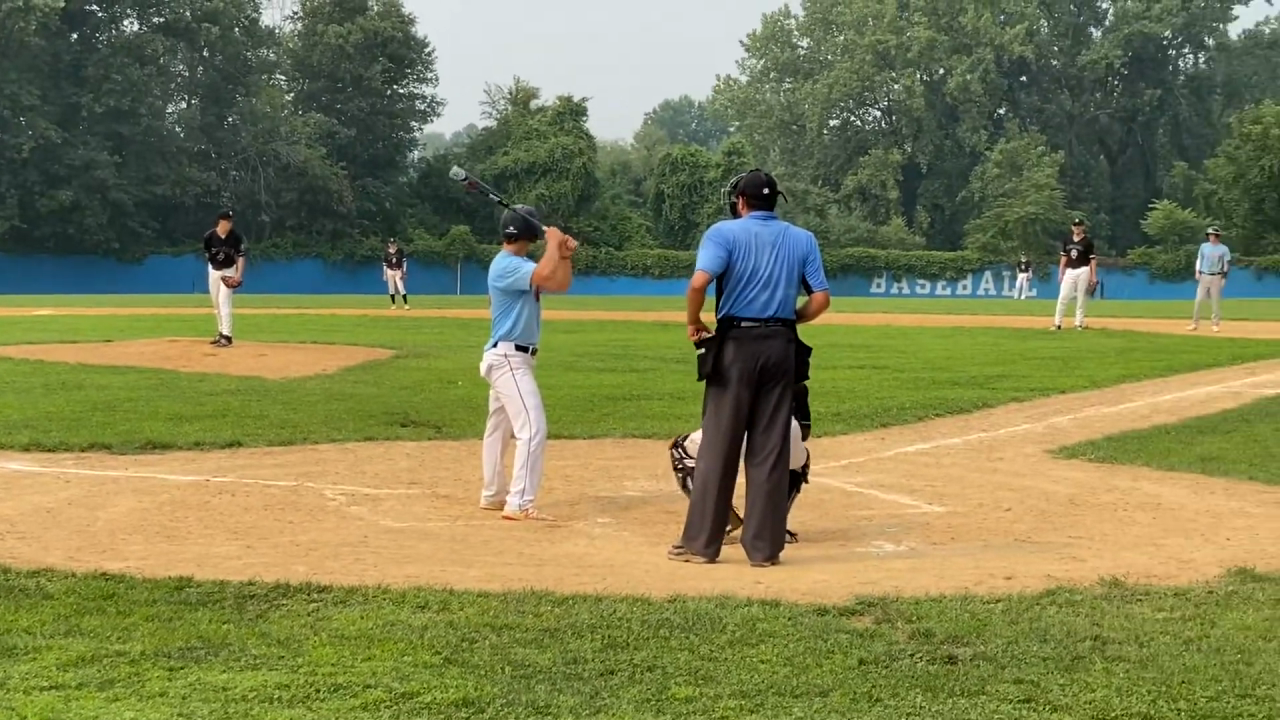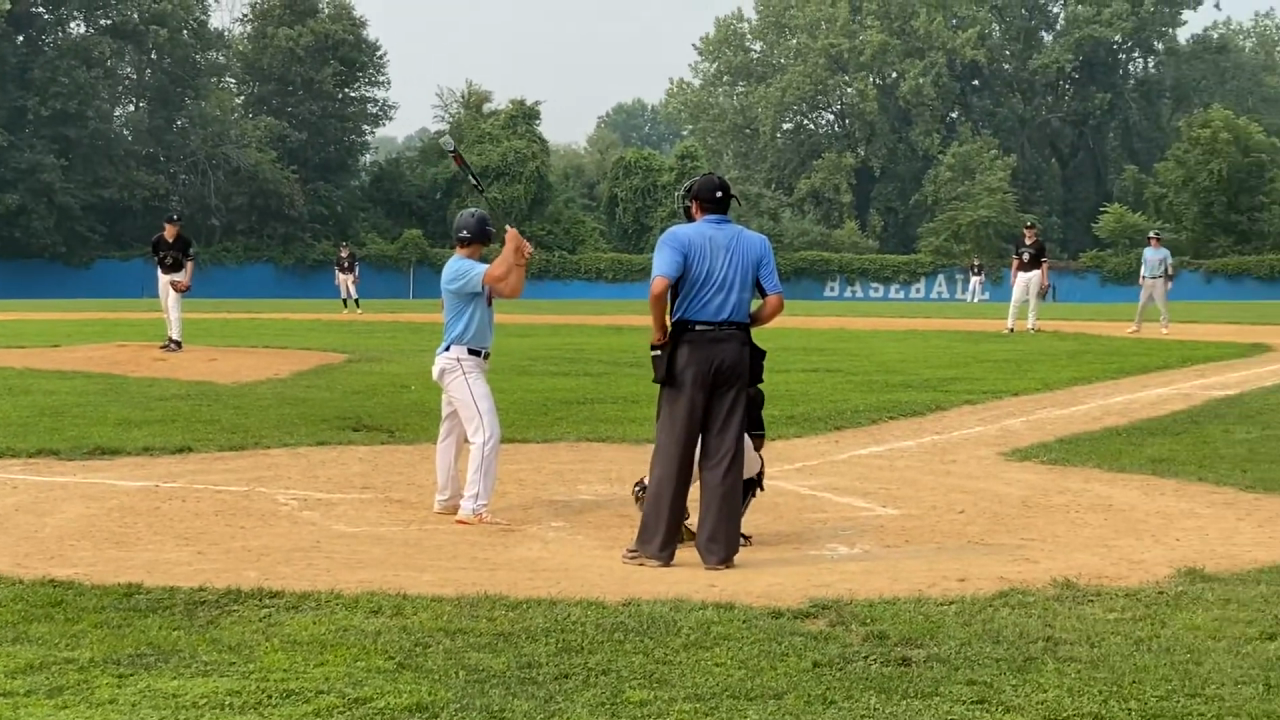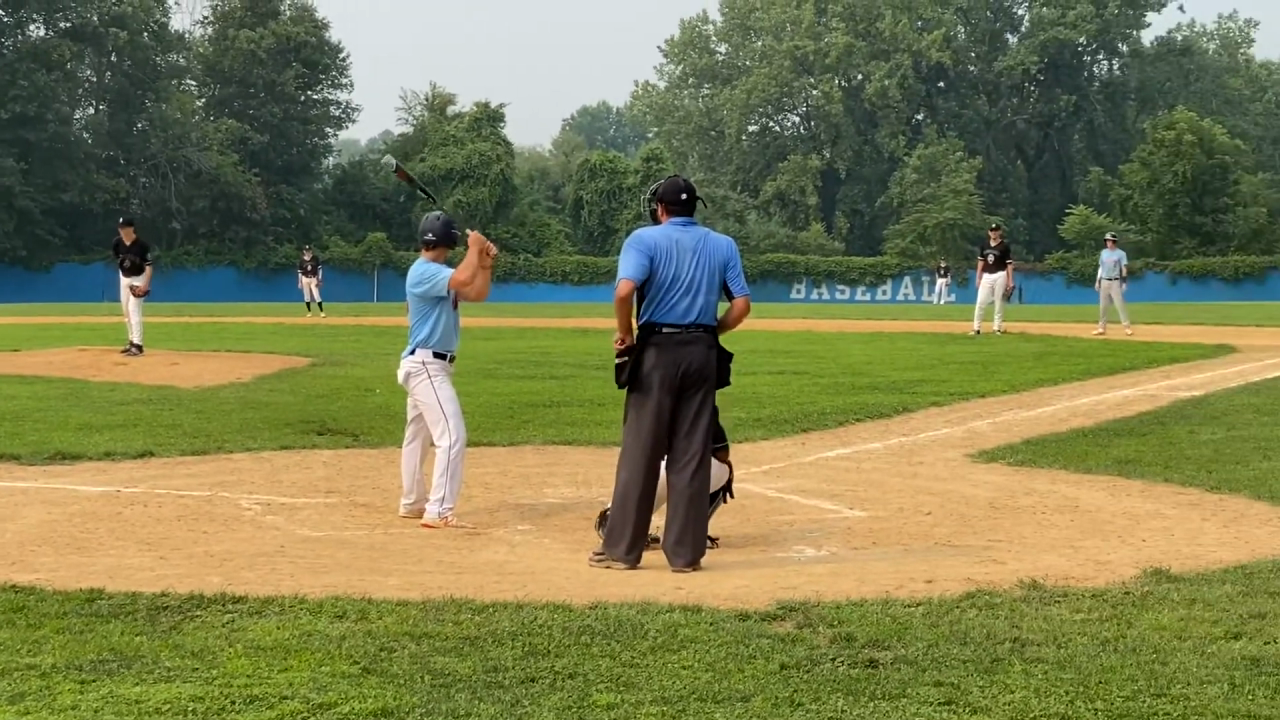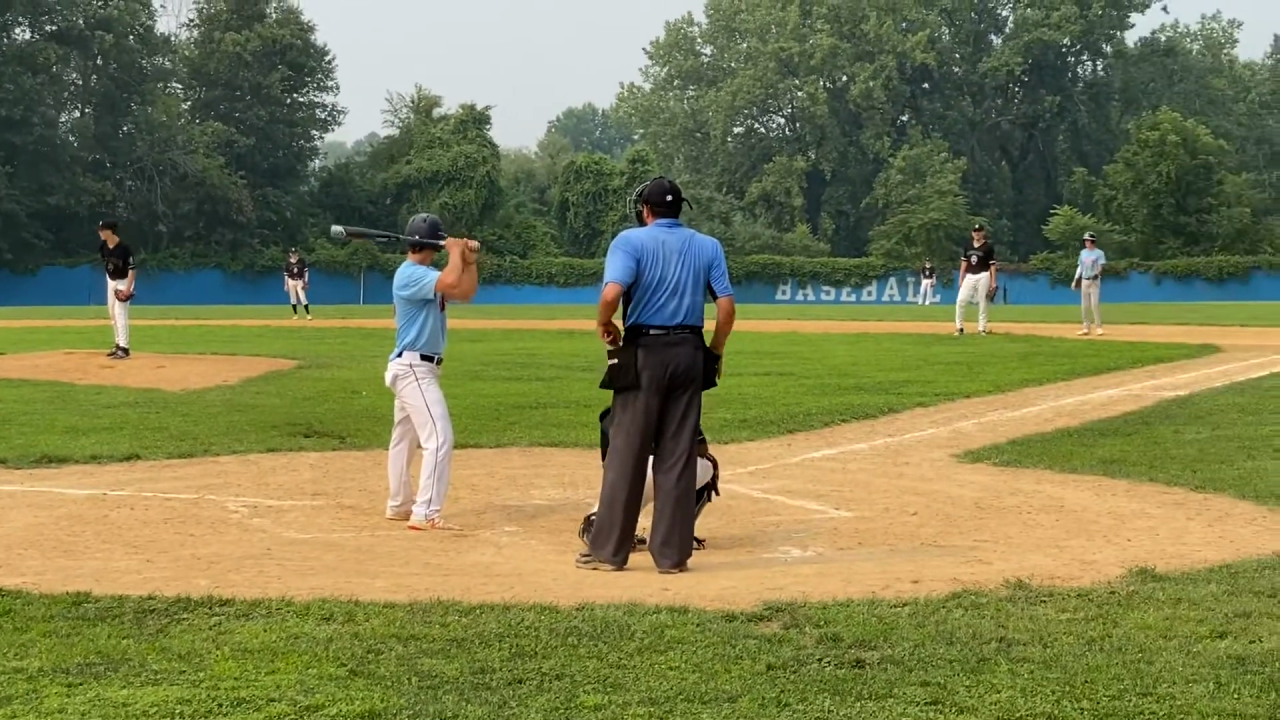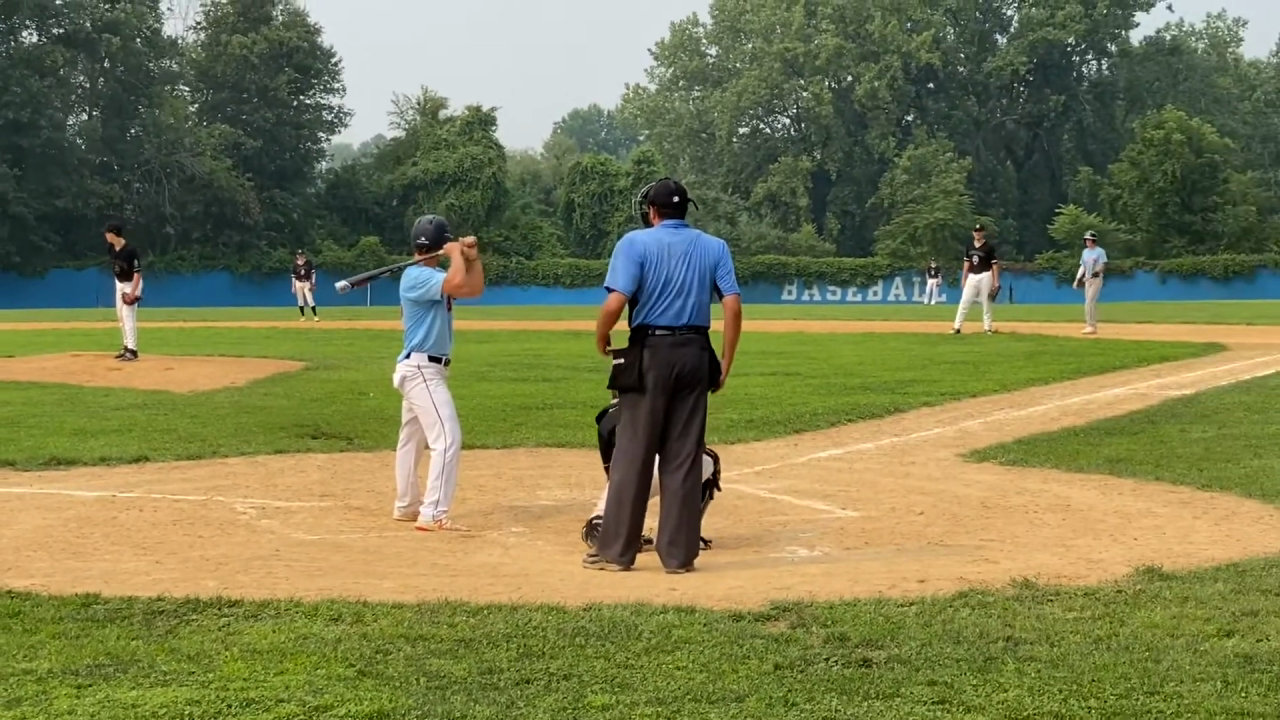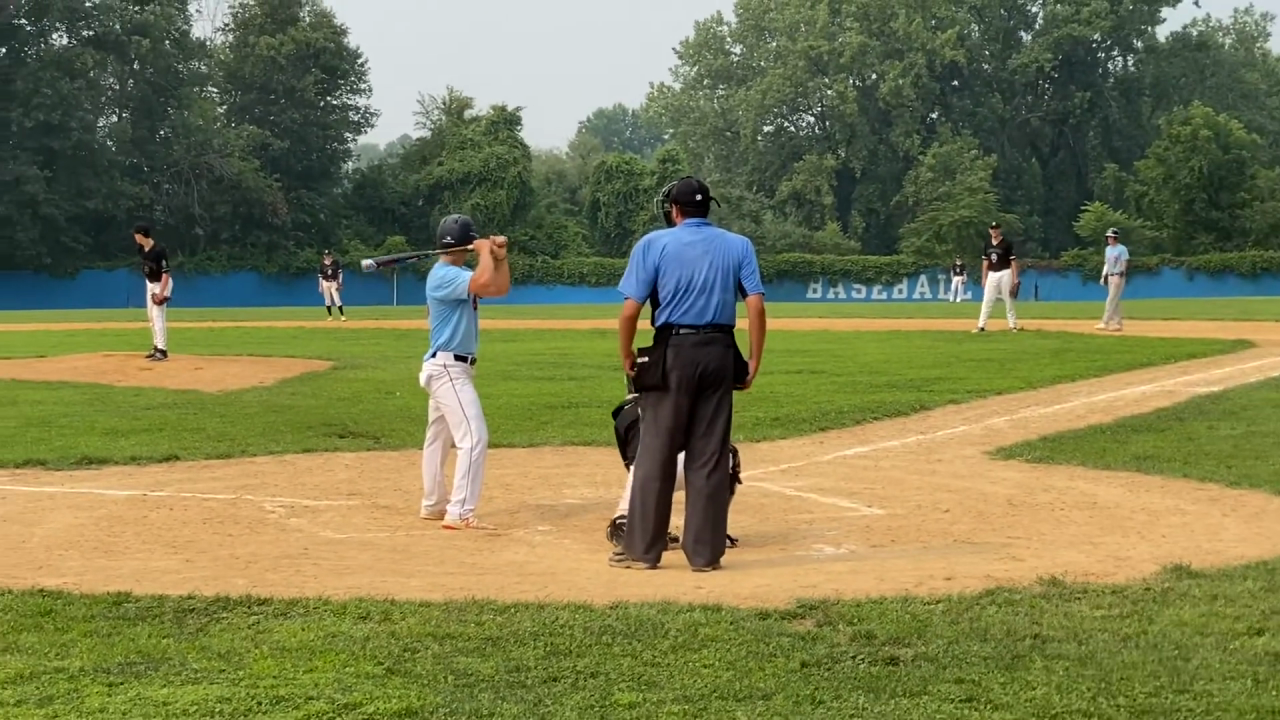
dt=0.2s
person 1, frame 1
left shoulder: (724, 231)
right shoulder: (803, 239)
left elbow: (699, 282)
right elbow: (820, 299)
left wrist: (693, 321)
left hip: (736, 344)
right hip: (781, 346)
left knee: (718, 445)
right knee: (771, 449)
left ankle: (701, 542)
right ankle: (764, 546)
person 1, frame 2
left shoulder: (679, 235)
right shoulder: (757, 242)
left elbow: (659, 288)
right elbow: (774, 302)
left wrist: (659, 329)
left hip: (691, 347)
right hip: (735, 350)
left knee: (673, 448)
right knee: (725, 452)
left ankle: (655, 546)
right ankle: (718, 549)
person 1, frame 3
left shoulder: (644, 238)
right shoulder: (724, 245)
left elbow: (624, 291)
right elbow: (741, 306)
left wrist: (624, 332)
left hip: (657, 351)
right hip: (702, 353)
left knee: (640, 451)
right knee: (692, 455)
left ankle: (621, 549)
right ankle: (685, 552)
person 1, frame 4
left shoulder: (631, 240)
right shoulder: (709, 246)
left elbow: (611, 294)
right elbow: (726, 307)
left wrist: (603, 325)
right wrist: (714, 351)
left hip: (644, 352)
right hip: (689, 353)
left knee: (626, 454)
right knee: (678, 456)
left ankle: (609, 551)
right ankle: (672, 553)
person 1, frame 5
left shoulder: (635, 242)
right shoulder: (715, 247)
left elbow: (615, 303)
right elbow: (732, 306)
left wrist: (601, 336)
right wrist: (725, 360)
left hip: (649, 354)
right hip: (695, 354)
left knee: (633, 455)
right knee: (684, 457)
left ankle: (616, 551)
right ankle: (679, 553)
person 1, frame 6
left shoulder: (654, 243)
right shoulder: (739, 245)
left elbow: (630, 310)
right elbow: (756, 306)
left wrist: (627, 355)
right wrist: (754, 360)
left hip: (673, 352)
right hip: (719, 353)
left knee: (656, 454)
right knee: (709, 456)
left ankle: (642, 549)
right ankle: (705, 552)
person 2, frame 1
left shoulder: (521, 264)
right shoulder: (506, 265)
left elbow: (560, 284)
right elbow: (546, 273)
left wrist: (565, 255)
right wrist: (553, 243)
left hip: (510, 357)
right hip: (509, 358)
left knee: (499, 428)
right knee: (533, 429)
left ankle: (493, 495)
right ankle: (519, 504)
person 2, frame 2
left shoulder: (475, 270)
right shoulder: (458, 269)
left elbow: (511, 290)
right elbow: (498, 274)
left wrist: (520, 261)
right wrist: (510, 244)
left hip: (462, 361)
right hip: (461, 361)
left knee: (452, 433)
right knee: (486, 433)
left ankle: (447, 499)
right ankle: (472, 508)
person 2, frame 3
left shoulder: (439, 273)
right shoulder: (424, 272)
left elbow: (476, 293)
right elbow: (464, 279)
left wrist: (485, 263)
right wrist: (474, 247)
left hip: (427, 365)
right hip: (426, 365)
left knee: (417, 436)
right knee: (452, 437)
left ankle: (412, 503)
right ankle: (438, 512)
person 2, frame 4
left shoulder: (425, 275)
right shoulder: (410, 275)
left elbow: (464, 292)
right elbow: (450, 282)
left wrist: (469, 260)
right wrist: (455, 251)
left hip: (414, 367)
right hip: (414, 367)
left knee: (404, 438)
right knee: (439, 439)
left ankle: (399, 505)
right ankle: (425, 514)
person 2, frame 5
left shoulder: (432, 275)
right shoulder: (417, 276)
left elbow: (474, 289)
right elbow: (457, 283)
left wrist: (472, 256)
right wrist: (456, 253)
left hip: (422, 368)
right hip: (422, 369)
left knee: (412, 440)
right knee: (447, 439)
left ankle: (407, 506)
right ankle: (432, 515)
person 2, frame 6
left shoulder: (457, 275)
right shoulder: (443, 276)
left elbow: (500, 288)
right elbow: (484, 282)
left wrist: (500, 255)
right wrist: (485, 252)
left hip: (448, 367)
right hip: (448, 368)
left knee: (438, 438)
right knee: (474, 438)
left ankle: (433, 505)
right ankle: (459, 514)
